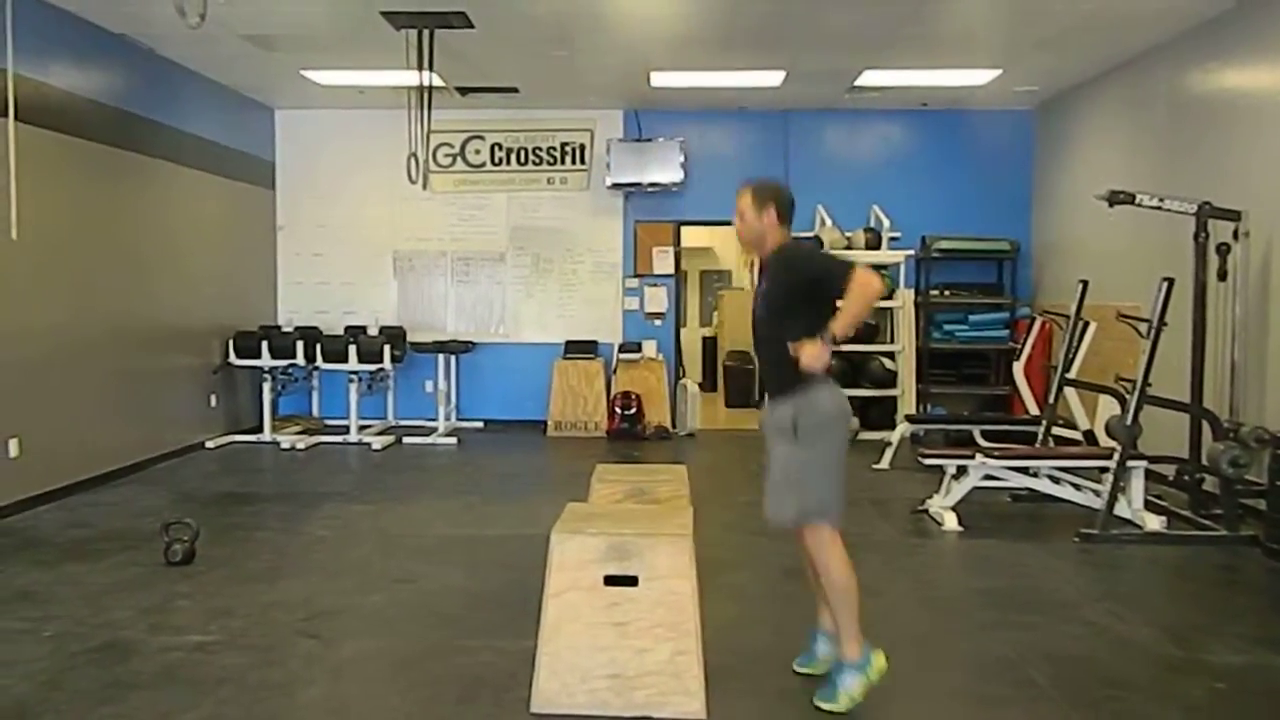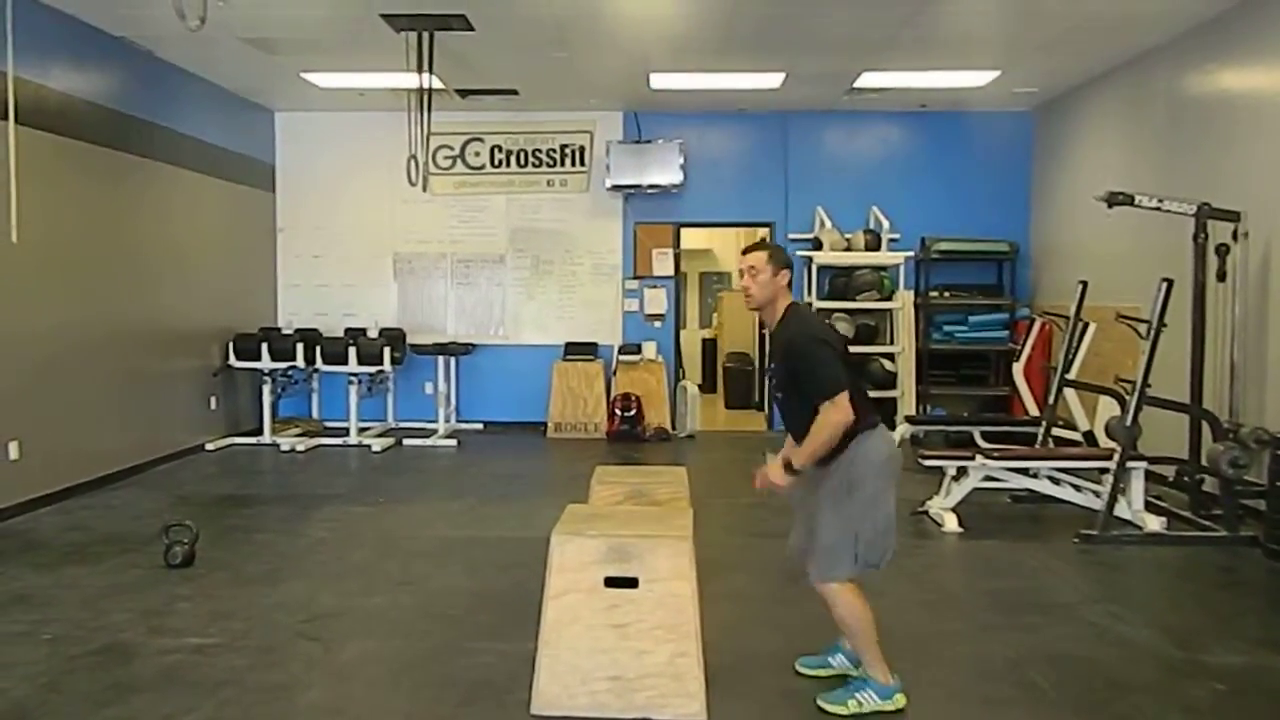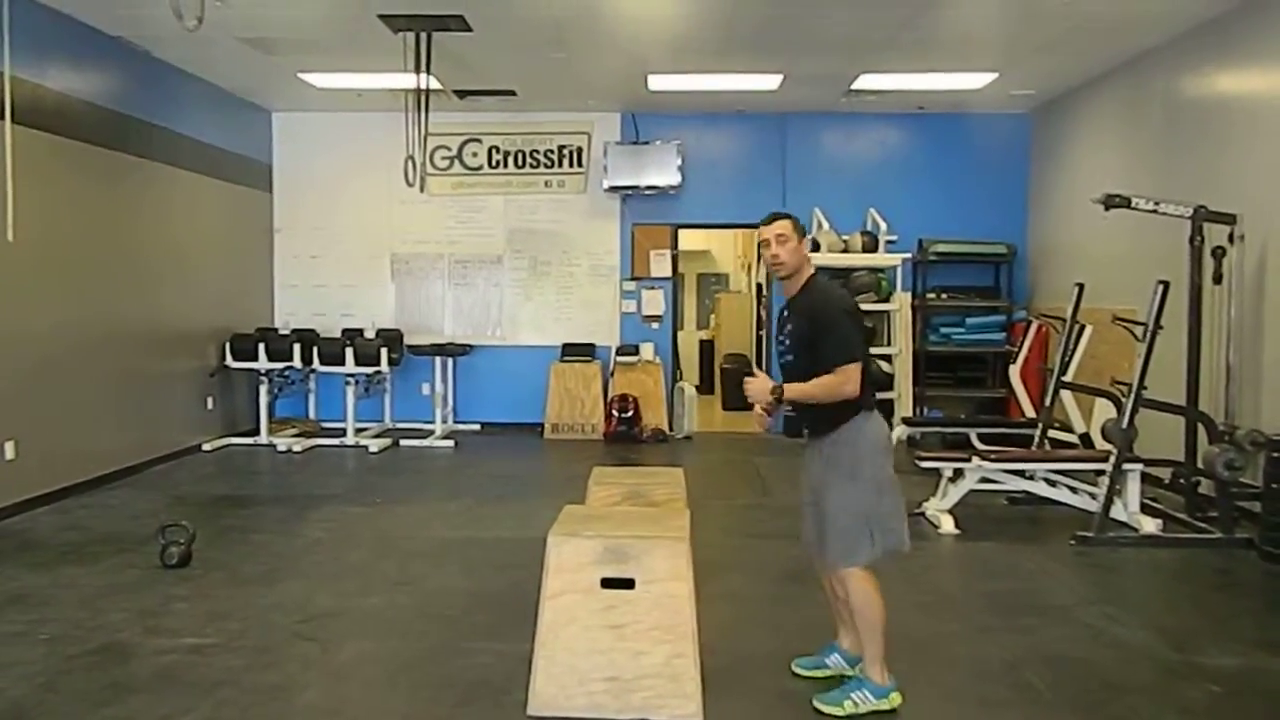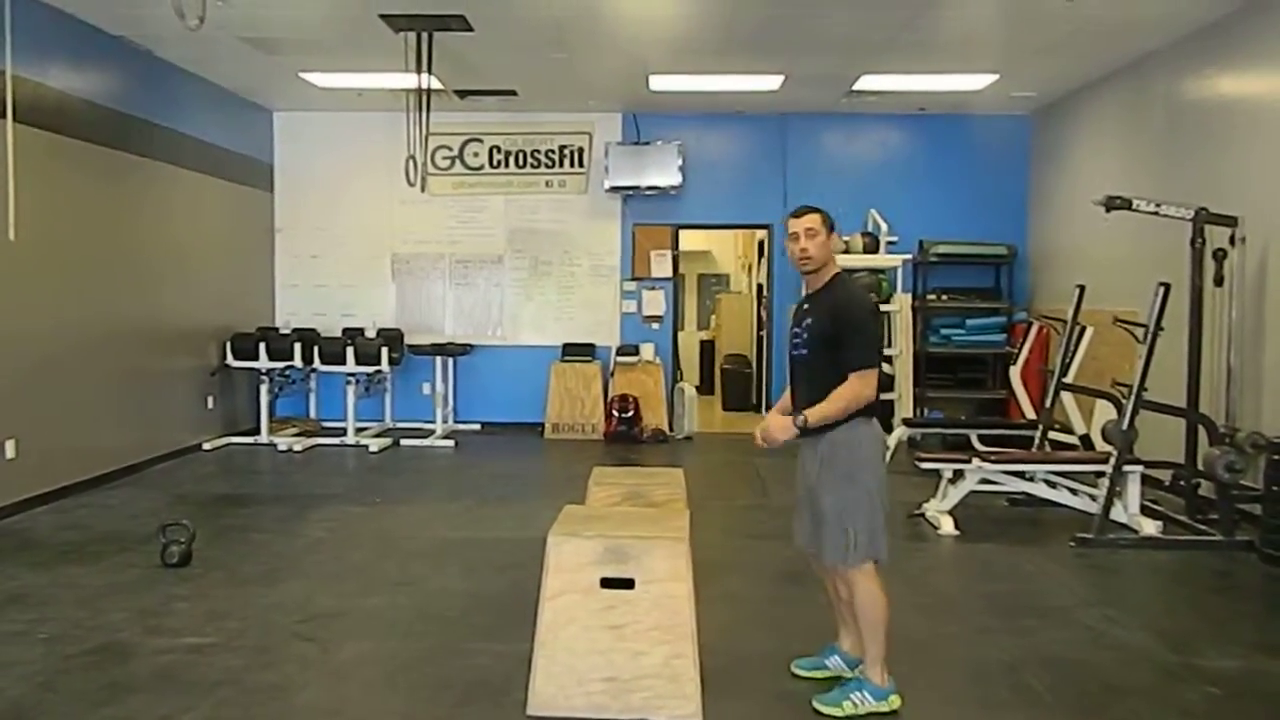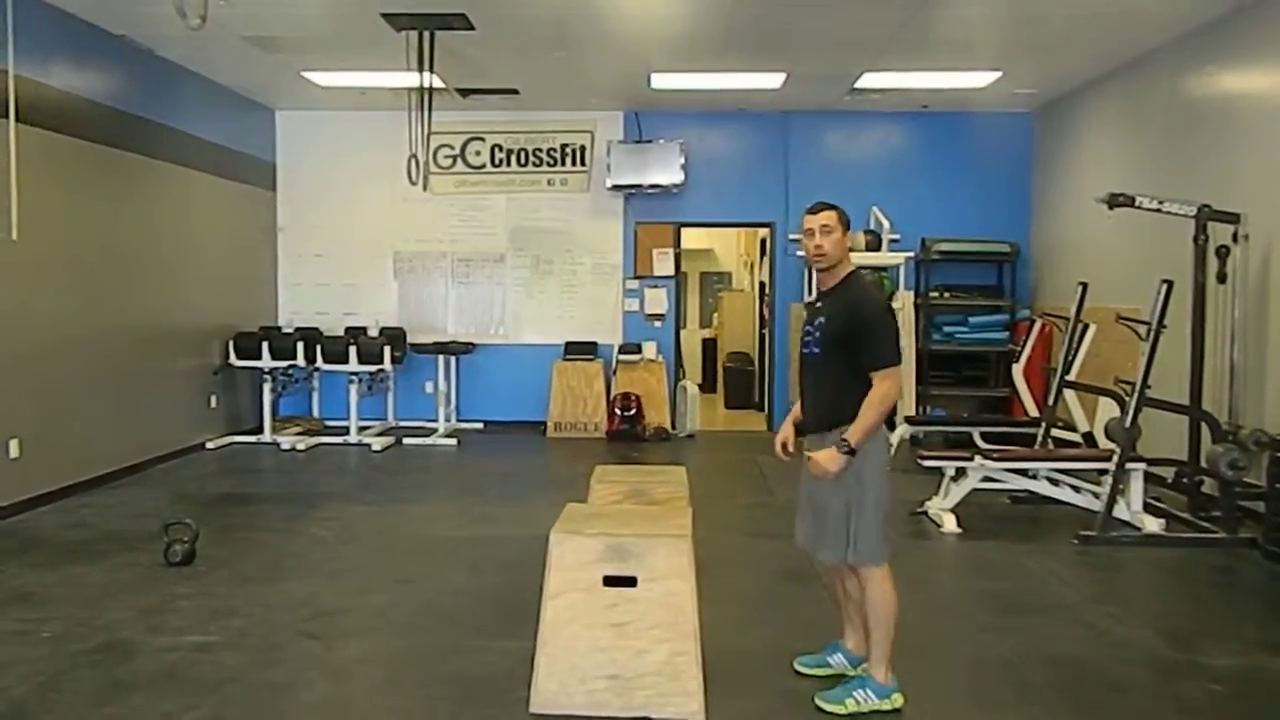
dt=0.2s
person 1, frame 1
left shoulder: (797, 261)
right shoulder: (774, 265)
left elbow: (869, 282)
left wrist: (825, 343)
left hip: (810, 406)
right hip: (794, 407)
left knee: (816, 530)
right knee: (806, 525)
left ankle: (858, 658)
right ankle: (833, 633)
person 1, frame 2
left shoulder: (803, 335)
right shoulder: (782, 333)
left elbow: (840, 412)
left wrist: (791, 466)
right wrist: (788, 458)
left hip: (859, 460)
right hip: (836, 460)
left knee: (832, 576)
right knee: (815, 559)
left ankle: (882, 682)
right ankle: (851, 649)
person 1, frame 3
left shoulder: (829, 303)
right shoulder: (792, 308)
left elbow: (847, 382)
left wrist: (777, 392)
right wrist: (770, 397)
left hip: (854, 438)
right hip: (825, 440)
left knee: (851, 562)
right knee: (826, 554)
right ankle: (848, 648)
person 1, frame 4
left shoulder: (851, 303)
right shoulder: (807, 303)
left elbow: (863, 387)
left wrist: (798, 423)
right wrist: (778, 412)
left hip: (846, 441)
right hip: (818, 441)
left knee: (856, 562)
right knee: (826, 556)
right ankle: (849, 650)
person 1, frame 5
left shoulder: (866, 301)
right shoulder: (821, 300)
left elbow: (888, 385)
left wrist: (846, 447)
right wrist: (792, 420)
left hip: (851, 446)
right hip: (820, 440)
left knee: (867, 561)
right knee: (830, 554)
right ankle: (852, 647)
